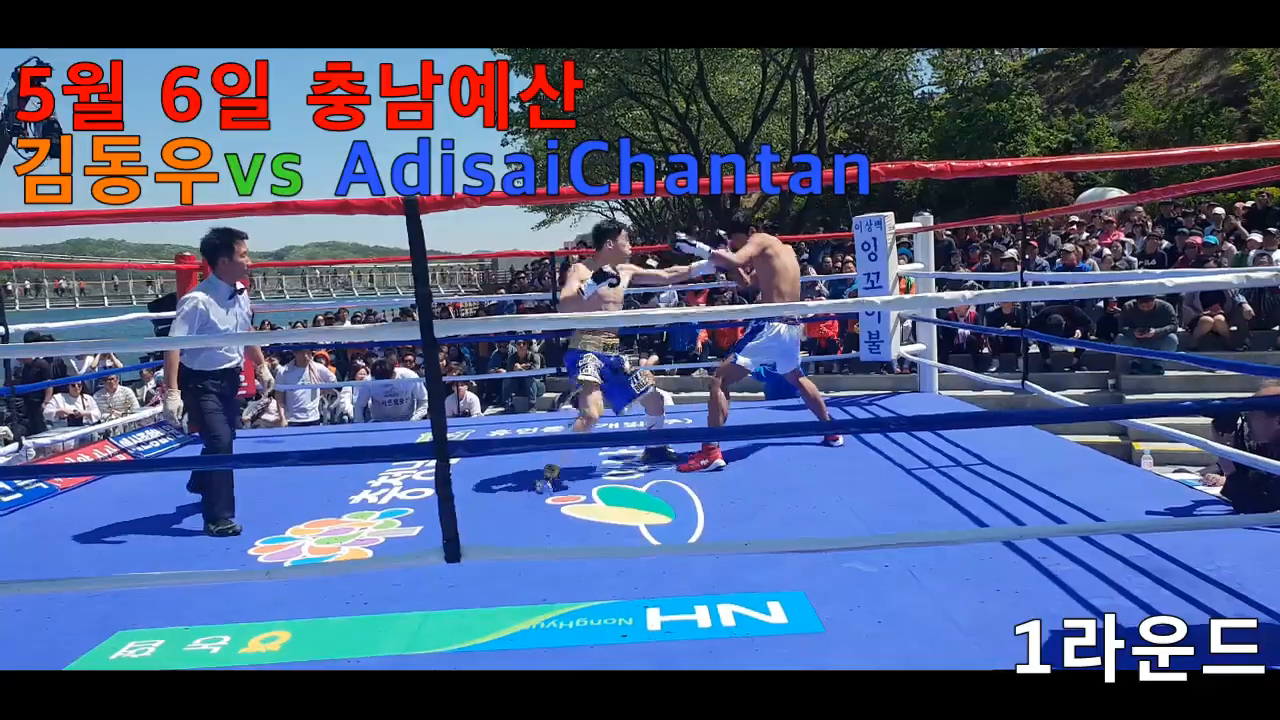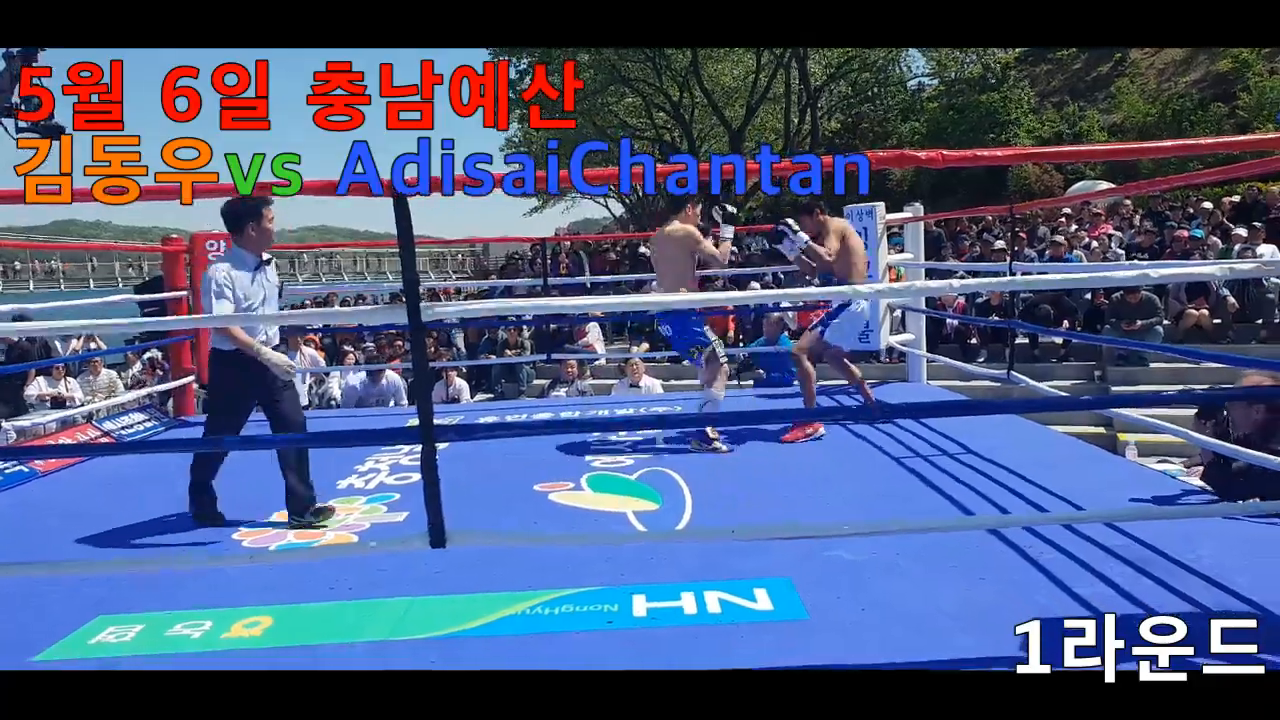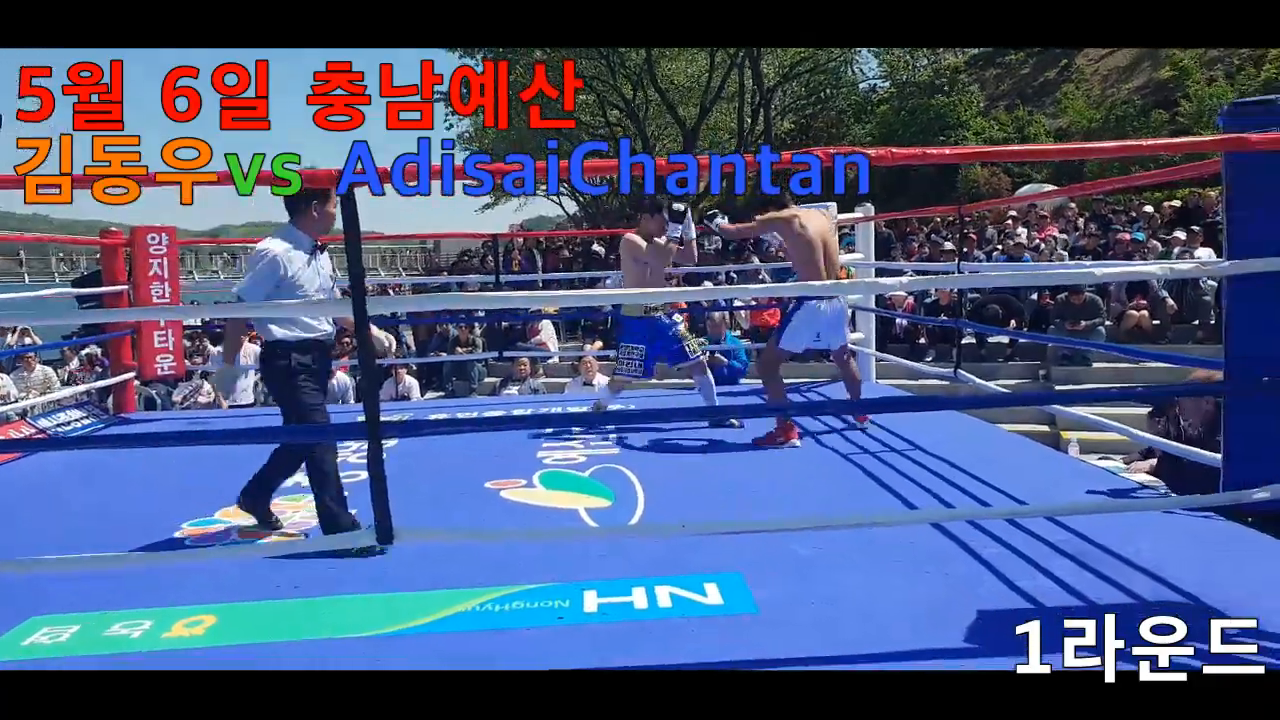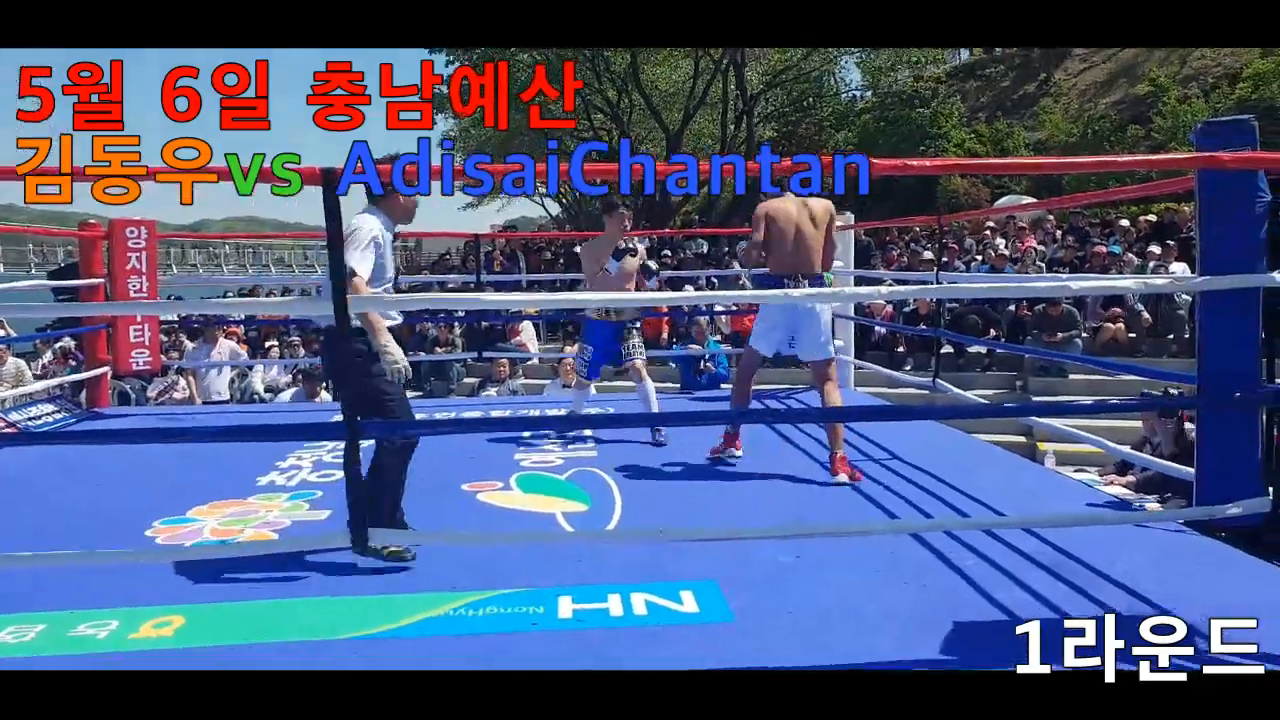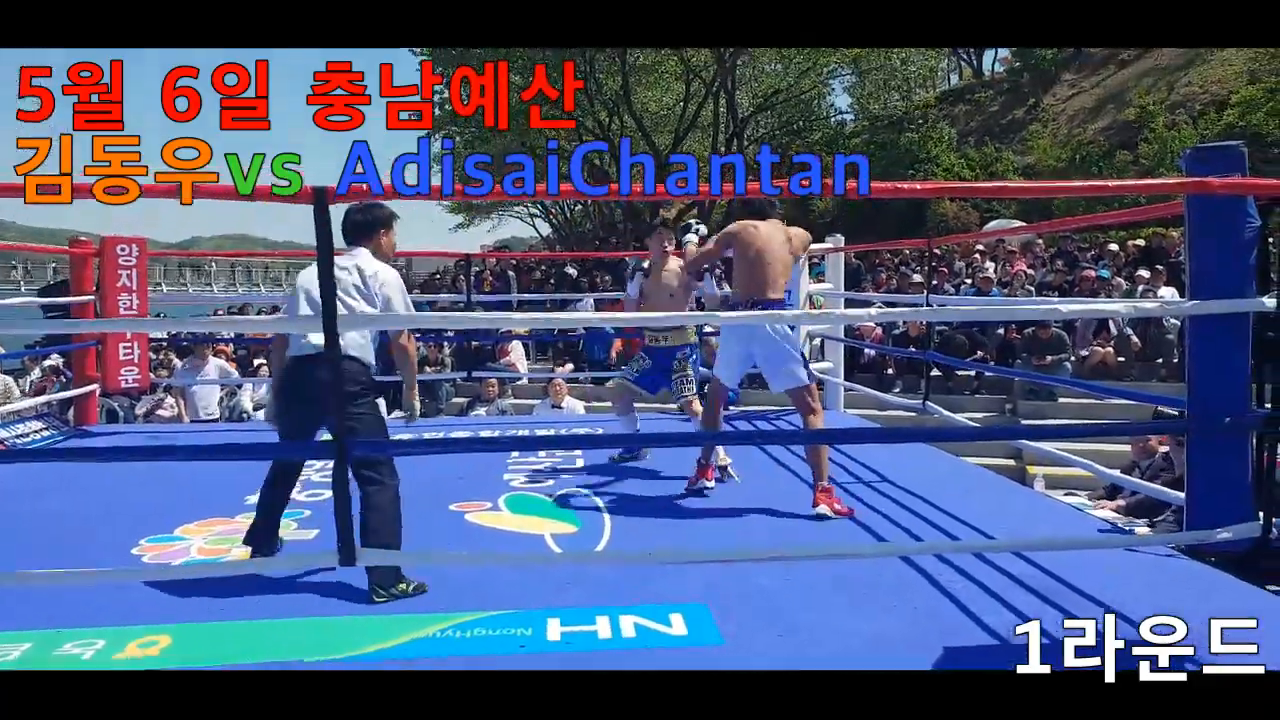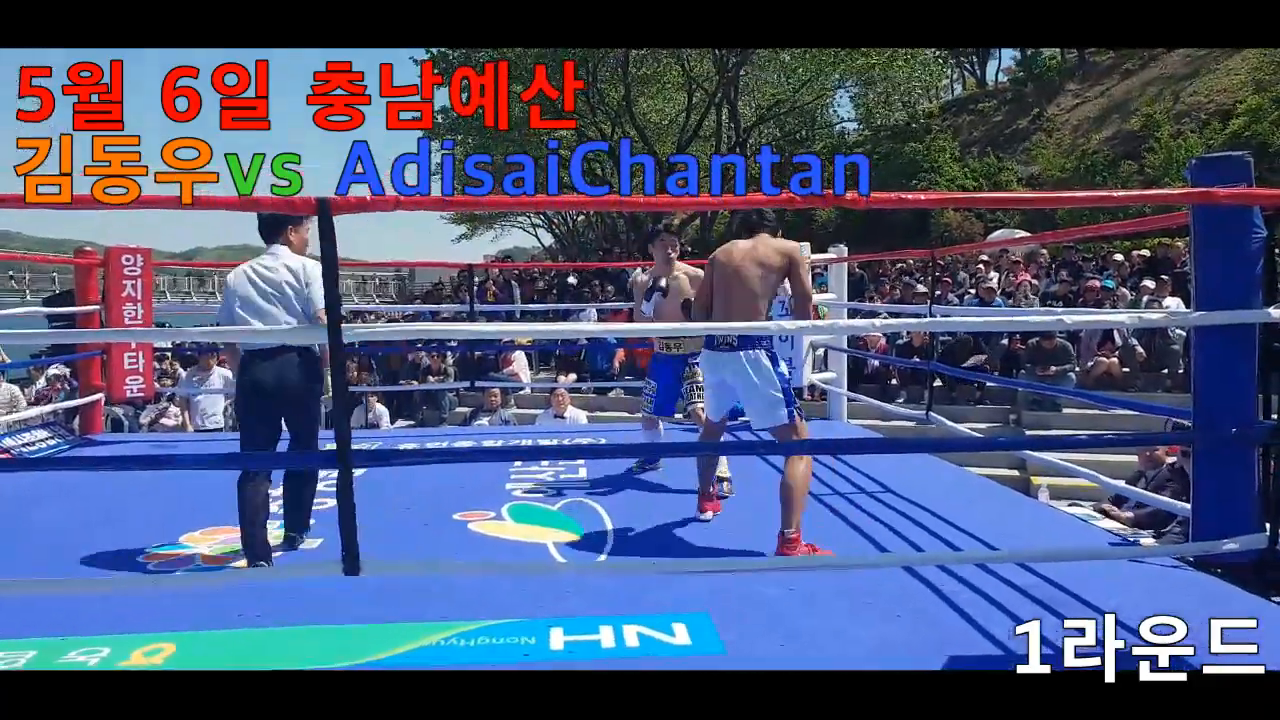
dt=0.5s
person 1, frame 1
left shoulder: (241, 293)
right shoulder: (197, 301)
right elbow: (174, 346)
left wrist: (261, 366)
right wrist: (172, 393)
left hip: (229, 379)
right hip: (203, 382)
left knee: (223, 441)
right knee: (220, 444)
left ankle: (199, 484)
right ankle: (218, 518)
person 1, frame 2
left shoulder: (268, 263)
right shoulder: (221, 273)
right elbow: (224, 325)
right wrist: (264, 355)
left hip: (274, 362)
right hip: (233, 364)
left knee: (294, 429)
right knee: (220, 436)
left ankle: (303, 508)
right ankle: (201, 500)
person 1, frame 3
left shoulder: (320, 253)
right shoulder: (274, 252)
left elbow: (333, 303)
right elbow: (242, 308)
left wrist: (369, 331)
right wrist: (229, 362)
left hip: (317, 355)
right hip: (289, 360)
left knee: (301, 439)
right knee: (319, 441)
left ankle: (254, 497)
right ankle: (340, 527)
person 1, frame 4
left shoulder: (368, 227)
right shoulder: (370, 228)
right elbow: (354, 285)
right wrist: (385, 342)
left hip: (348, 346)
right hip: (358, 347)
left knee: (373, 435)
right knee: (399, 436)
left ankle: (375, 527)
right ankle: (373, 532)
person 1, frame 5
left shoulder: (309, 273)
right shoulder: (383, 274)
left elbow: (281, 338)
right elbow: (402, 340)
left wrist: (275, 392)
right wrist: (411, 393)
left hip: (299, 376)
right hip: (345, 377)
left knee: (287, 462)
right knee: (378, 475)
left ankle: (262, 540)
right ankle: (385, 578)
person 1, frame 6
left shoulder: (238, 276)
right shoulder: (308, 268)
right elbow: (321, 322)
left wrist: (240, 374)
right wrist: (329, 371)
left hip: (254, 370)
right hip: (298, 367)
left knee: (255, 464)
right knee: (304, 452)
left ankle: (258, 552)
right ankle: (294, 531)
person 2, frame 1
left shoulder: (761, 241)
right shoulder: (783, 248)
left elbow: (734, 261)
right elbow: (750, 284)
left wrist: (699, 248)
right wrist: (724, 261)
left hip: (770, 325)
right hip: (793, 325)
left knee: (718, 381)
right knee: (797, 378)
left ankle: (711, 452)
right ankle: (832, 431)
person 2, frame 2
left shoulder: (832, 225)
right shoulder: (833, 233)
left elbow: (827, 261)
right elbow: (814, 272)
left wrist: (801, 237)
right wrist: (791, 248)
left hip: (850, 302)
right hip: (857, 302)
left knee: (800, 353)
right knee: (835, 358)
left ankle: (811, 422)
right ankle: (870, 406)
person 2, frame 3
left shoulder: (782, 218)
right shoulder: (822, 215)
left elbow: (735, 233)
left wrist: (714, 221)
left hip: (810, 303)
right hip: (836, 300)
left knee: (767, 364)
right knee: (843, 356)
left ankle: (786, 430)
right ankle: (860, 413)
person 2, frame 4
left shoulder: (766, 209)
right shoulder: (825, 207)
left elbow: (752, 258)
right elbow: (828, 262)
left wrist: (744, 251)
left knee: (746, 369)
right knee: (827, 380)
left ankle: (731, 440)
right ankle: (838, 460)
person 2, frame 5
left shoulder: (739, 229)
right shoulder: (800, 236)
left elbow: (692, 266)
left wrist: (690, 242)
left hip: (737, 323)
right hip: (775, 321)
left knee: (716, 395)
right knee: (811, 409)
left ankle: (703, 470)
right ankle: (823, 493)
person 2, frame 6
left shoulder: (720, 254)
right shoulder: (788, 250)
left elbow: (698, 314)
right elbow: (804, 313)
left hip: (713, 351)
right hip: (752, 351)
left knee: (713, 428)
left ankle: (706, 500)
right ankle: (790, 542)
person 3, frame 1
left shoulder: (626, 270)
right shoulder: (580, 270)
left elbow: (665, 276)
right elbow: (564, 307)
left wrist: (703, 266)
right wrist: (593, 284)
left hip: (614, 353)
right hip: (587, 352)
left knee: (654, 399)
right knee: (591, 413)
left ankle: (655, 450)
person 3, frame 2
left shoulder: (659, 236)
right shoulder: (686, 232)
right elbow: (719, 261)
right wrist: (727, 229)
left hip: (673, 312)
right hip: (680, 314)
left knee: (712, 364)
right knee: (719, 368)
right ankle: (704, 435)
person 3, frame 3
left shoulder: (661, 240)
right shoulder: (631, 240)
left elbow: (691, 259)
right elbow: (663, 259)
left wrist: (687, 225)
right wrist: (675, 227)
left hip: (663, 315)
right hip: (636, 318)
left knee: (698, 362)
right knee: (624, 379)
right ankle: (598, 411)
person 3, frame 4
left shoulder: (637, 250)
right shoulder: (590, 249)
left elbow: (639, 289)
right elbow: (593, 287)
right wrist: (614, 262)
left hip: (628, 319)
right hip: (597, 322)
left knee: (637, 369)
right knee: (583, 377)
left ankle: (656, 425)
right ankle: (575, 415)
person 3, frame 5
left shoulder: (685, 270)
right shoulder: (641, 273)
left elbow: (714, 301)
right elbow: (629, 314)
left wrist: (704, 277)
right wrist: (635, 282)
left hip: (681, 346)
right hip: (651, 345)
left knee: (691, 405)
right knee: (619, 392)
left ankle: (721, 460)
right ankle: (635, 446)
person 3, frame 6
left shoulder: (695, 276)
right shoulder: (641, 282)
right elbow: (641, 324)
right wrist: (649, 299)
left hip: (692, 354)
right hip: (662, 355)
left knee: (699, 412)
right knee: (650, 415)
left ankle: (722, 473)
right ankle: (653, 456)
